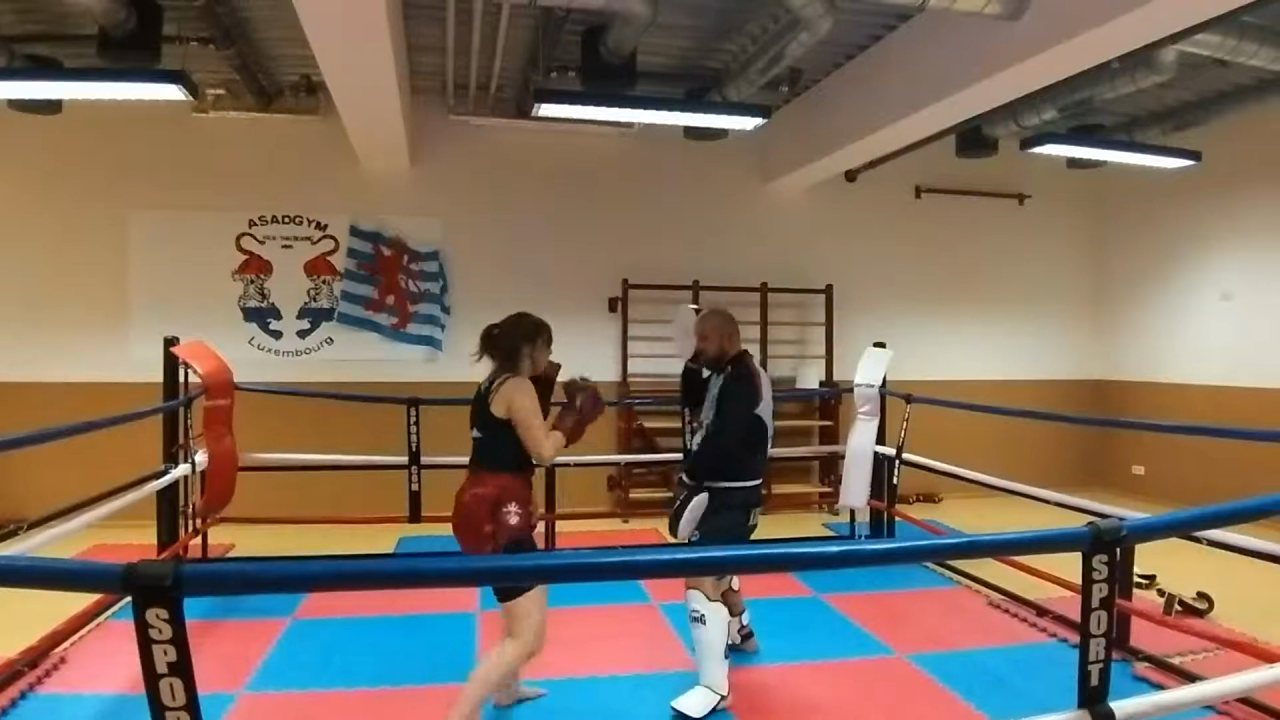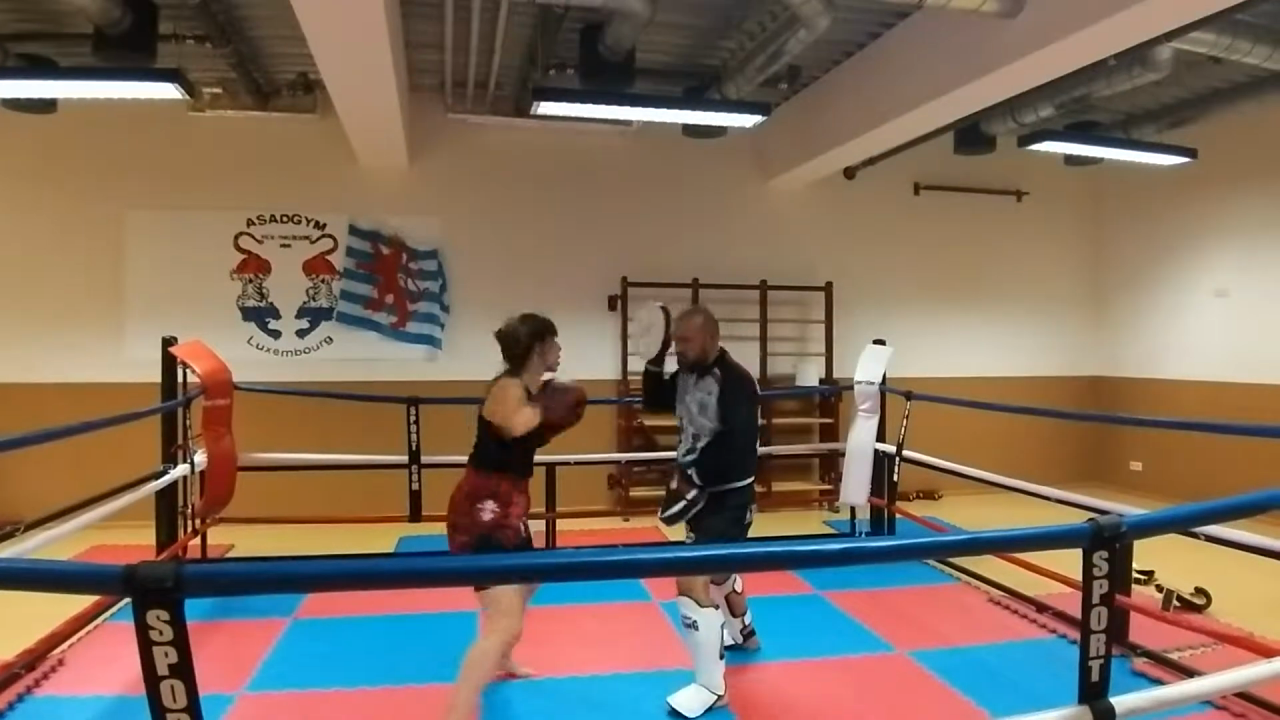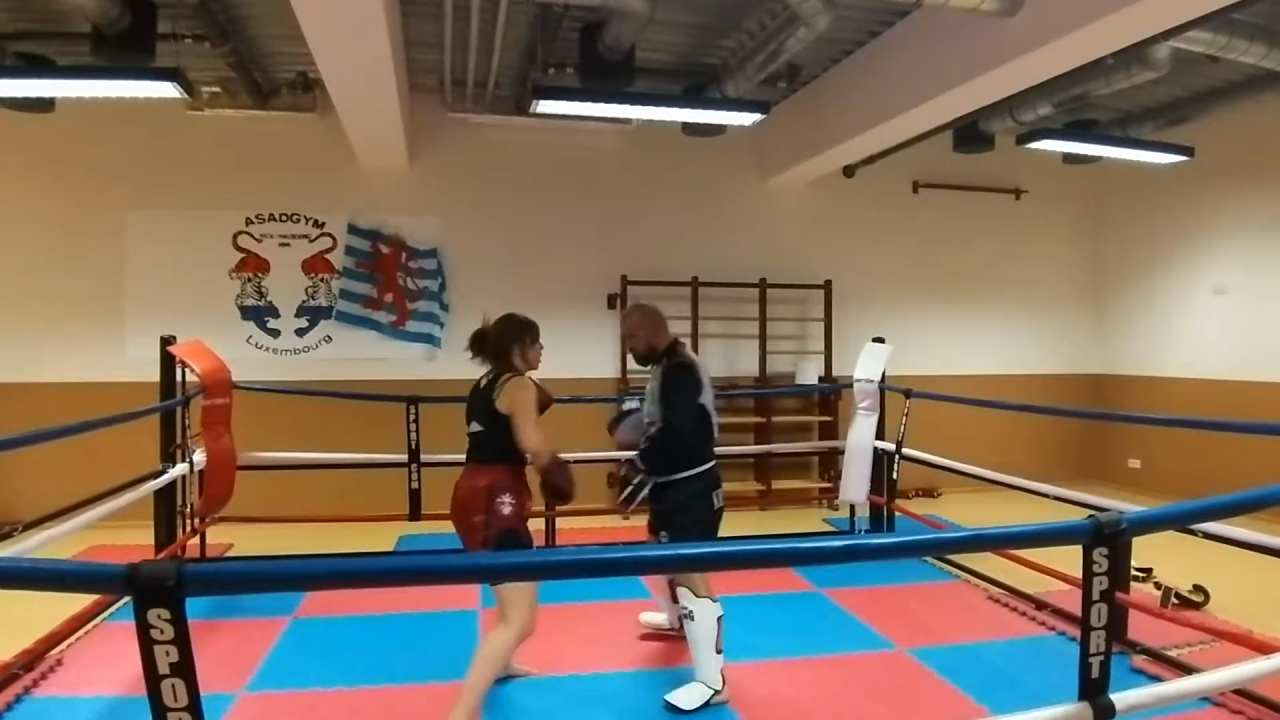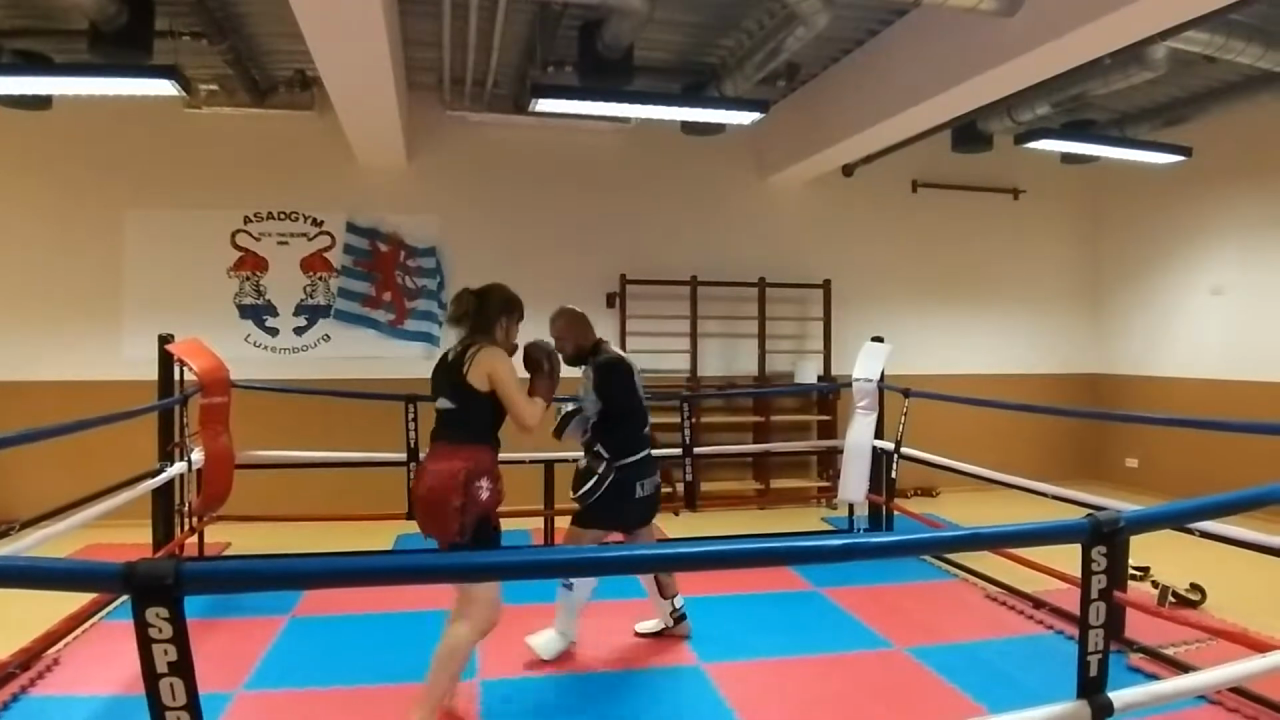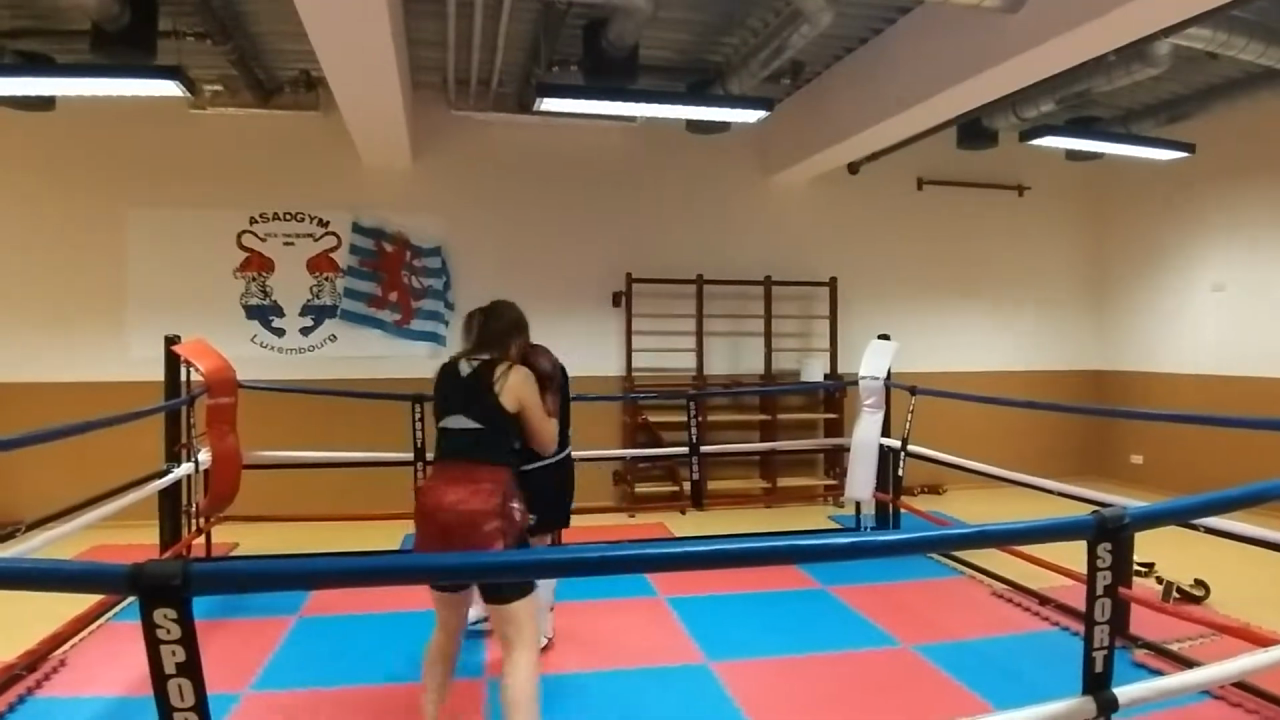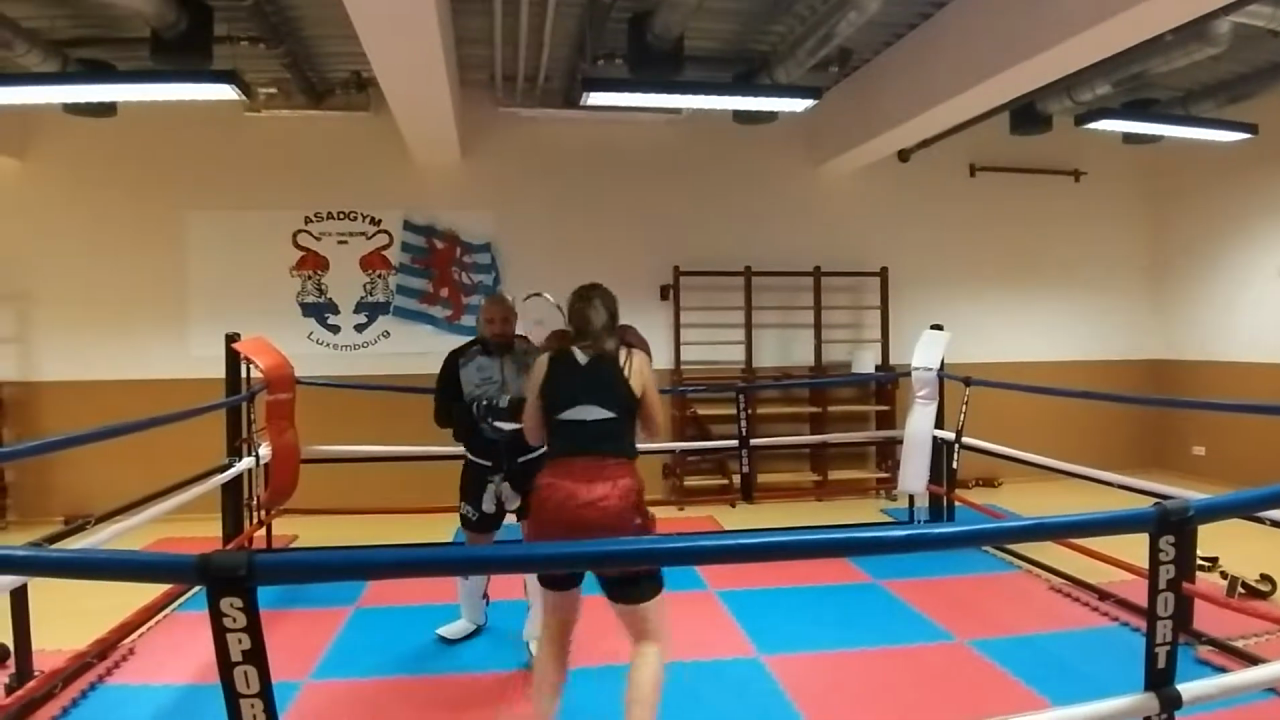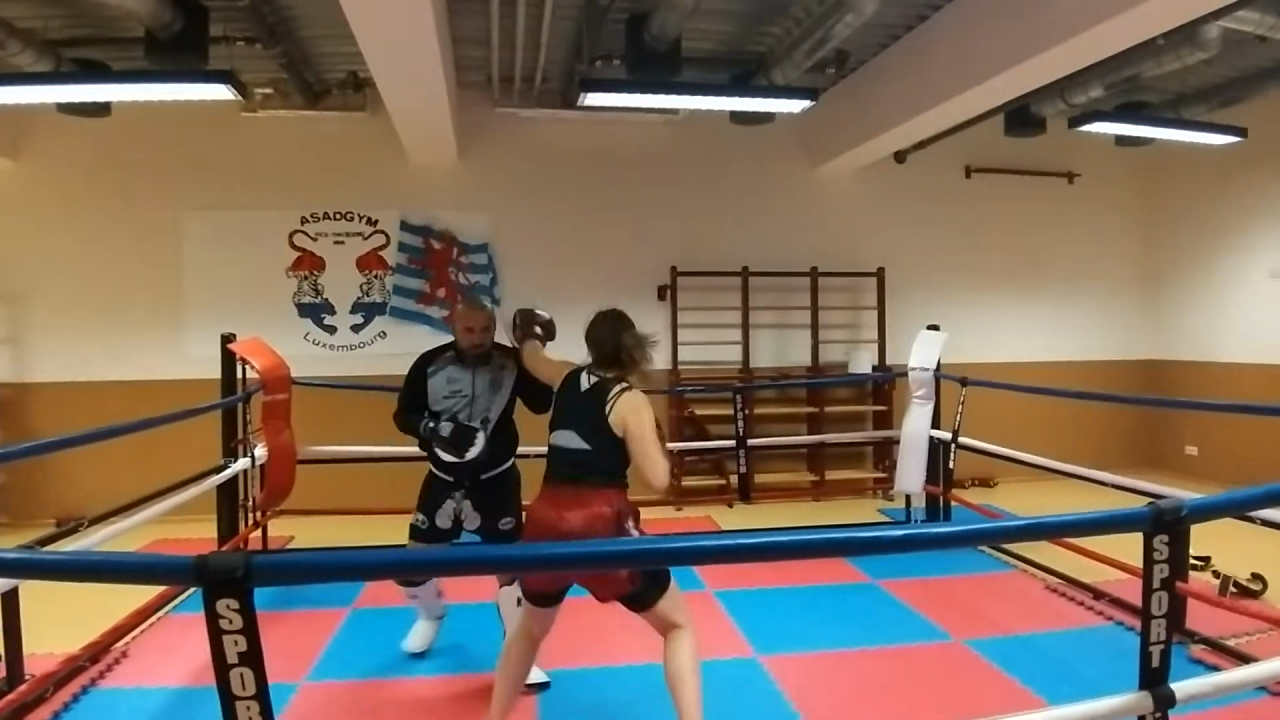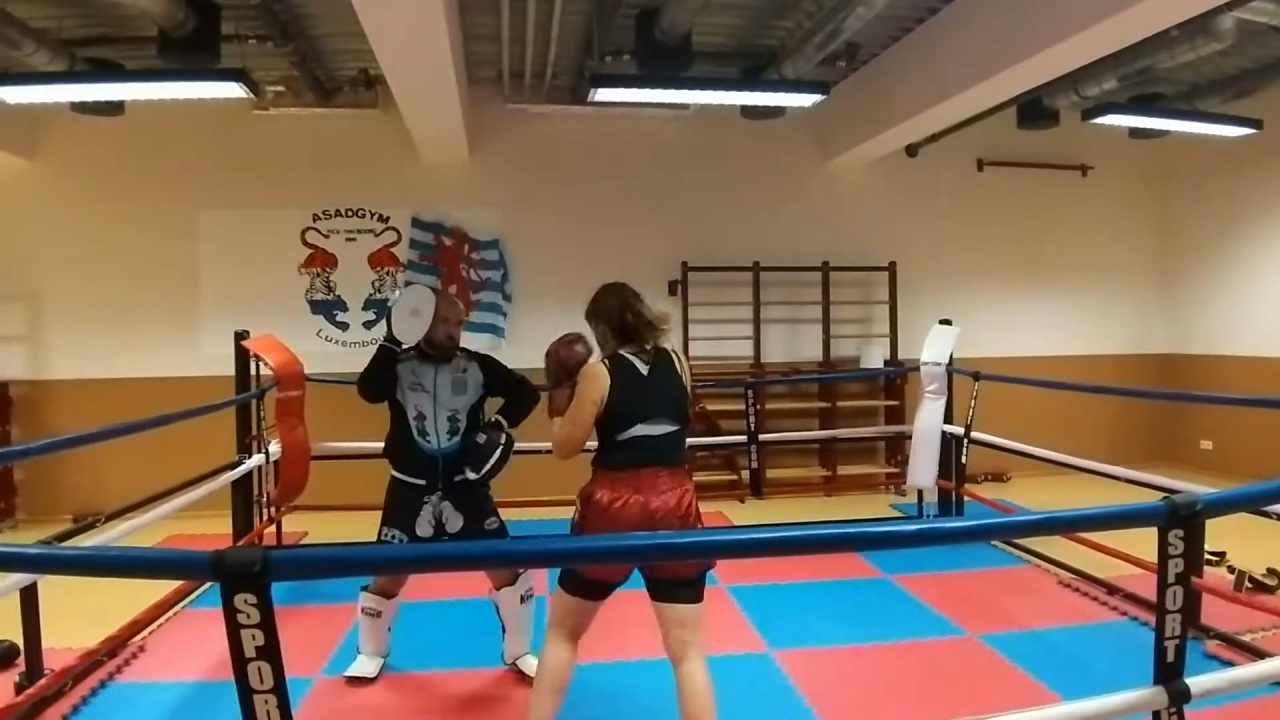
dt=0.4s
person 1, frame 1
left shoulder: (492, 386)
right shoulder: (518, 386)
right elbow: (543, 451)
left wrist: (552, 403)
right wrist: (574, 418)
left hip: (479, 505)
right hip: (500, 509)
left knee: (522, 597)
right knee: (526, 639)
left ankle: (506, 686)
person 1, frame 2
left shoulder: (529, 390)
right shoulder: (508, 388)
left elbow: (531, 437)
right elbow: (515, 425)
left wrist: (553, 408)
right wrist: (550, 407)
left hip: (505, 506)
right hip: (484, 509)
left knee: (524, 582)
right knee: (505, 627)
left ankle: (499, 663)
person 1, frame 3
left shoulder: (483, 386)
right shoulder: (519, 385)
right elbow: (531, 444)
left wrist: (531, 409)
right wrist: (554, 468)
left hip: (473, 493)
right hip: (495, 499)
left knee: (514, 590)
right knee: (519, 620)
left ankle: (500, 664)
person 1, frame 4
left shoulder: (450, 358)
right shoulder: (492, 357)
right elbow: (529, 419)
right wrist: (544, 379)
left hip: (437, 477)
right hip: (466, 482)
left knee: (470, 599)
right knee: (480, 613)
person 1, frame 5
left shoulder: (446, 373)
right shoulder: (515, 376)
right elbow: (546, 445)
right wrist: (549, 392)
left hip: (438, 501)
right hip: (488, 505)
left knee: (448, 625)
right knee: (521, 643)
person 1, frame 6
left shoulder: (546, 364)
right shoulder: (633, 361)
right elbow: (654, 428)
left hip: (556, 499)
right hip: (615, 502)
left knee: (557, 628)
right knee: (648, 639)
person 1, frame 7
left shoulder: (567, 377)
right shoulder: (631, 401)
left elbow: (531, 357)
right elbow: (657, 480)
left wrist: (527, 333)
right wrist: (649, 441)
left hip: (548, 522)
right hip: (601, 526)
left knee: (531, 629)
right knee: (678, 626)
person 1, frame 8
left shoulder: (598, 373)
right shoulder: (675, 363)
left elbow: (564, 447)
left wrist: (560, 394)
left hip: (611, 509)
right hip: (674, 510)
left knee: (563, 632)
right knee: (687, 651)
person 2, frame 1
left shoulder: (743, 379)
right shoulder: (724, 374)
left elbow: (722, 438)
right elbow: (694, 403)
left wrist: (687, 477)
right wrist: (692, 364)
left hip: (732, 496)
right hip: (717, 490)
left knee: (701, 579)
left ankle: (714, 687)
right ankle: (740, 633)
person 2, frame 2
left shoulder: (735, 381)
right shoulder: (691, 374)
left elbow: (737, 447)
right elbow: (655, 401)
left wrist: (692, 478)
right wrist: (654, 360)
left hip: (726, 496)
right hip: (708, 492)
left knee: (692, 583)
left ankle: (711, 685)
right ankle: (742, 631)
person 2, frame 3
left shoulder: (678, 371)
right shoulder: (668, 365)
left elbow: (680, 433)
left wrist: (641, 463)
right wrist: (638, 423)
left hip: (689, 485)
right hip: (674, 481)
left knee: (688, 573)
left ankle: (710, 680)
right ankle: (676, 618)
person 2, frame 4
left shoulder: (609, 367)
right shoulder: (603, 363)
left elbow: (631, 420)
left wrist: (600, 455)
right wrist: (579, 420)
left hip: (623, 472)
right hip: (633, 469)
left knee: (577, 544)
right knee: (642, 542)
left ankle: (563, 632)
right ankle: (674, 615)
person 2, frame 5
left shoulder: (544, 370)
left elbow: (553, 426)
left hip: (545, 472)
right hip: (521, 469)
left knee: (536, 545)
left ankle: (540, 628)
right ankle: (487, 606)
person 2, frame 6
left shoulder: (531, 352)
right shoulder: (459, 360)
right elbow: (443, 414)
right wrist: (482, 409)
left hip: (529, 462)
right hip: (482, 467)
right knee: (475, 542)
left ankle: (537, 631)
right ankle: (473, 616)
person 2, frame 7
left shoulder: (508, 362)
right shoulder: (429, 366)
left elbow: (542, 403)
right elbow: (403, 416)
right wrist: (432, 429)
left hip: (495, 478)
right hip: (445, 479)
right ankle: (430, 614)
person 2, frame 8
left shoulder: (478, 366)
right shoulder: (398, 363)
left elbow: (526, 393)
right elbow: (368, 391)
left wrist: (498, 427)
right wrist: (393, 341)
left hip: (465, 485)
right hip: (410, 488)
left knee: (505, 565)
right knee: (388, 574)
left ankle: (519, 651)
right ankle: (372, 652)
